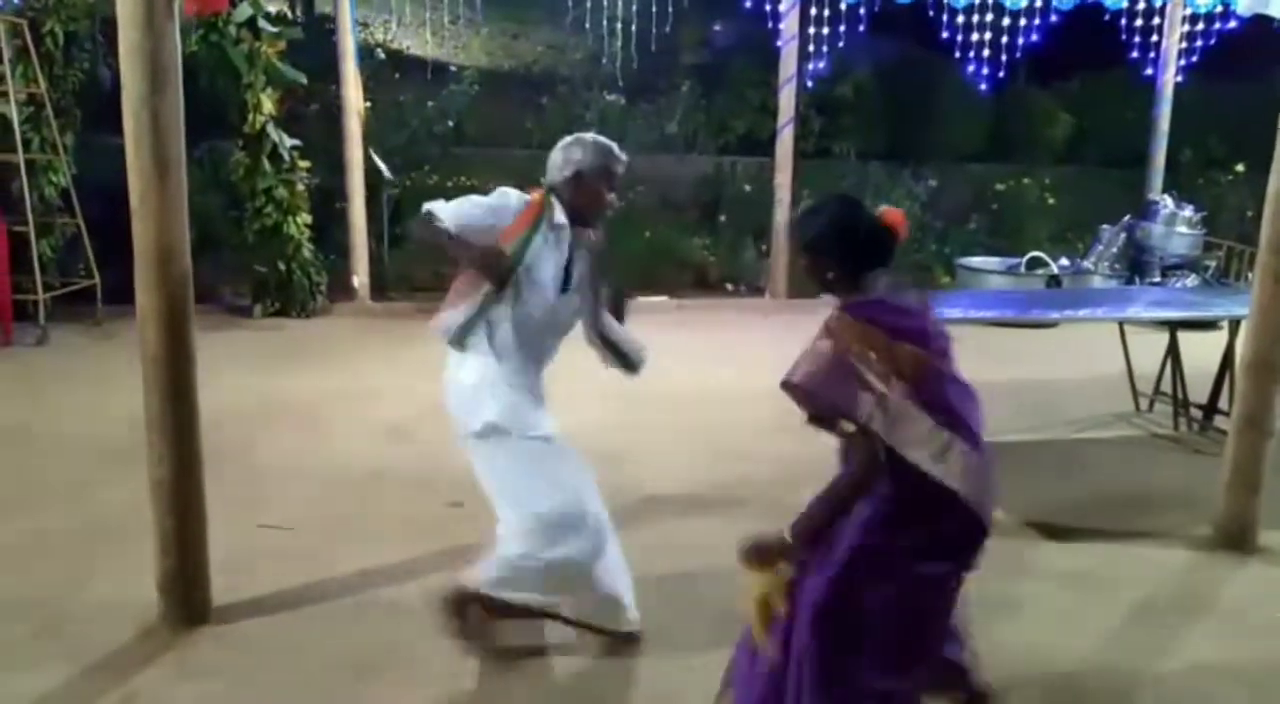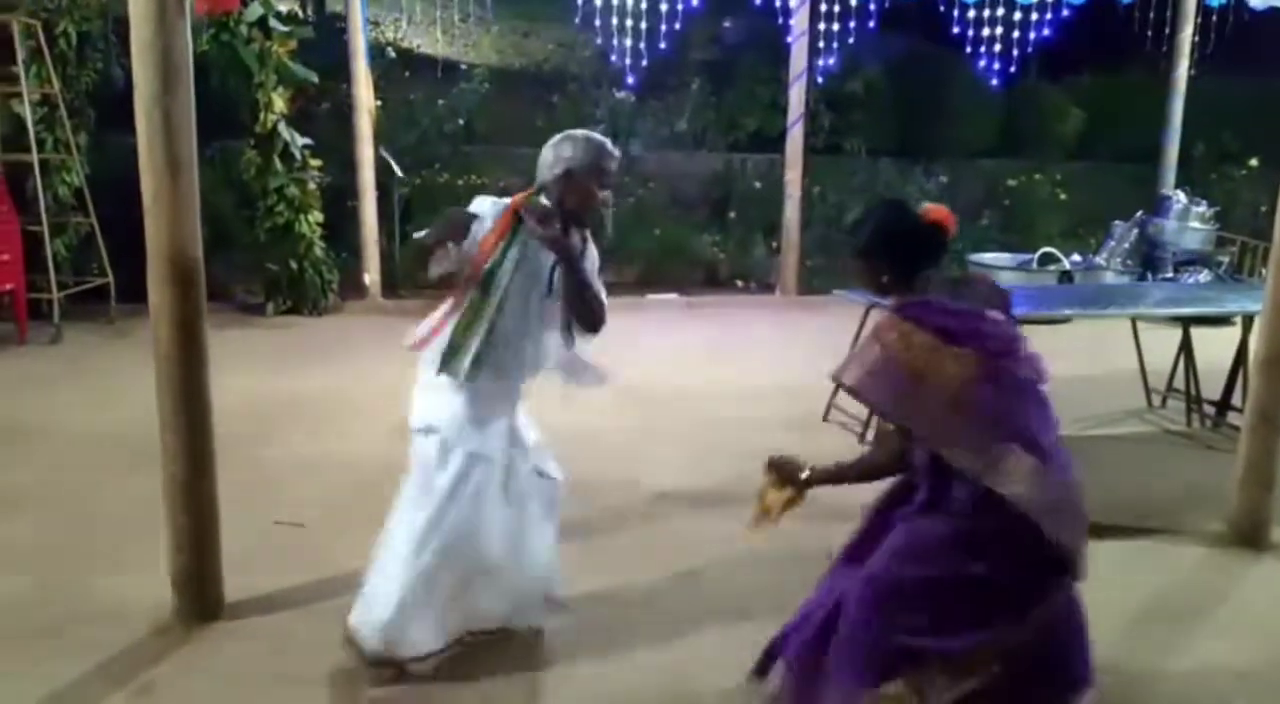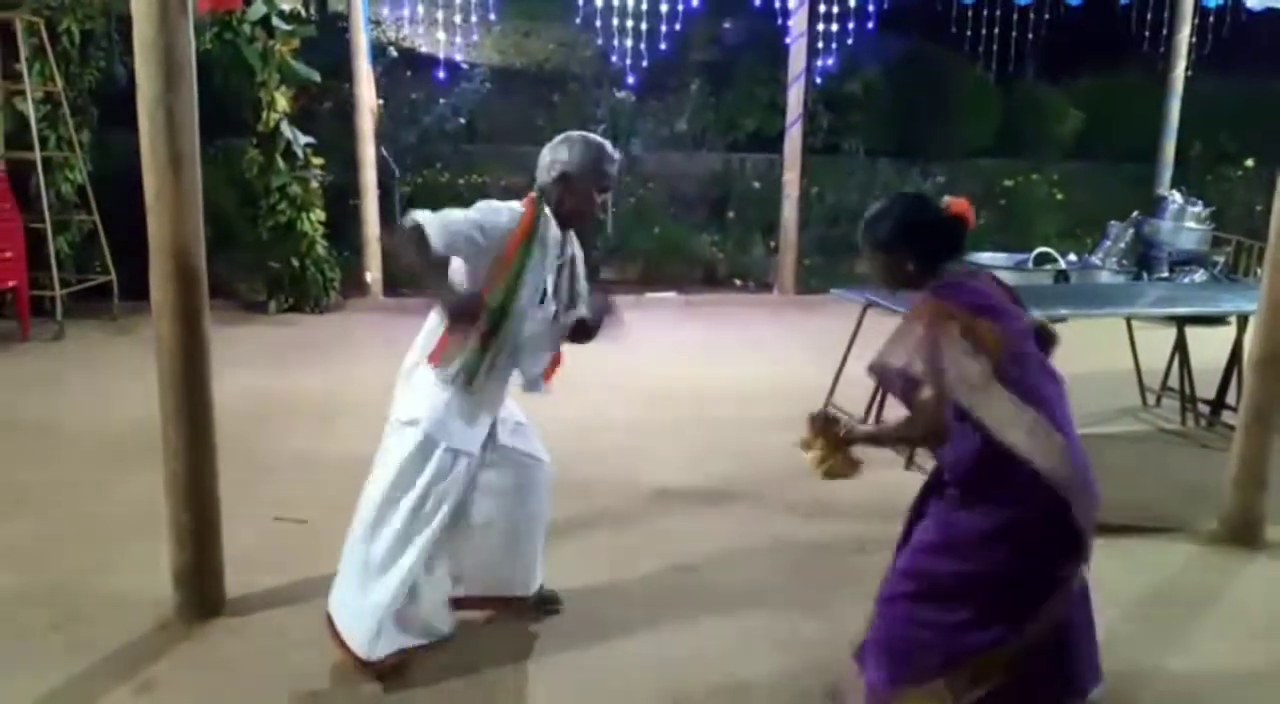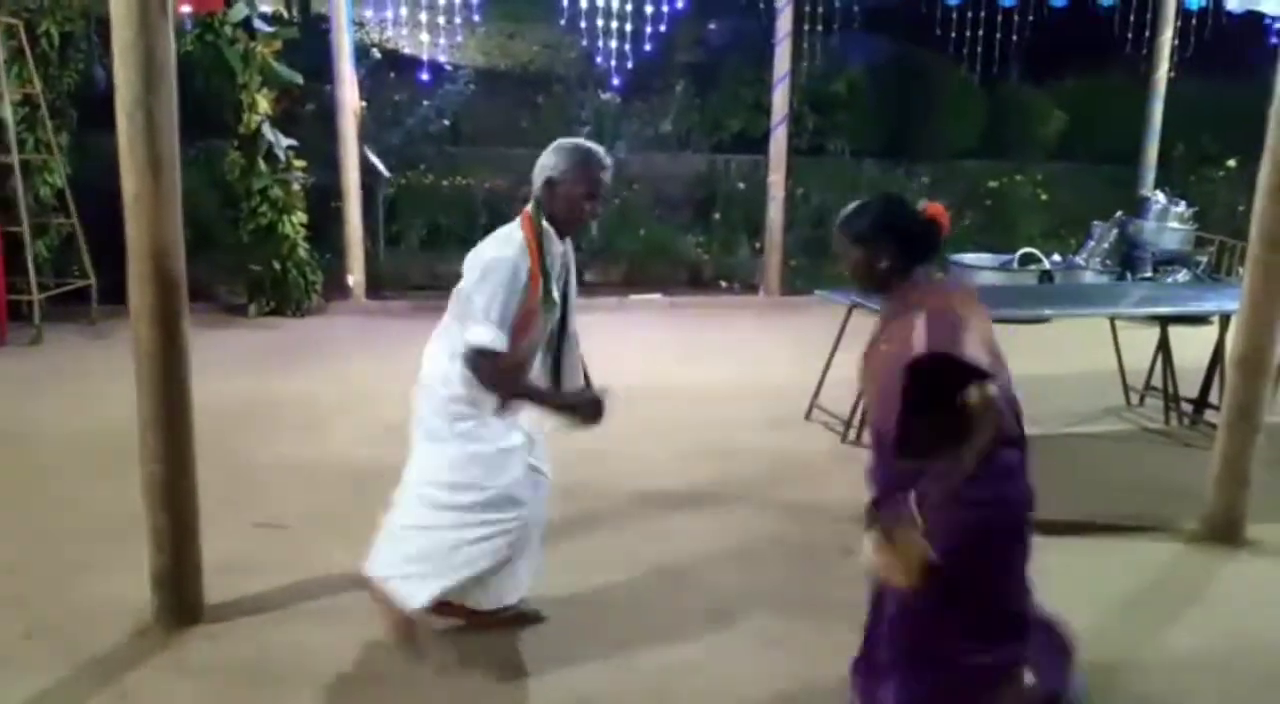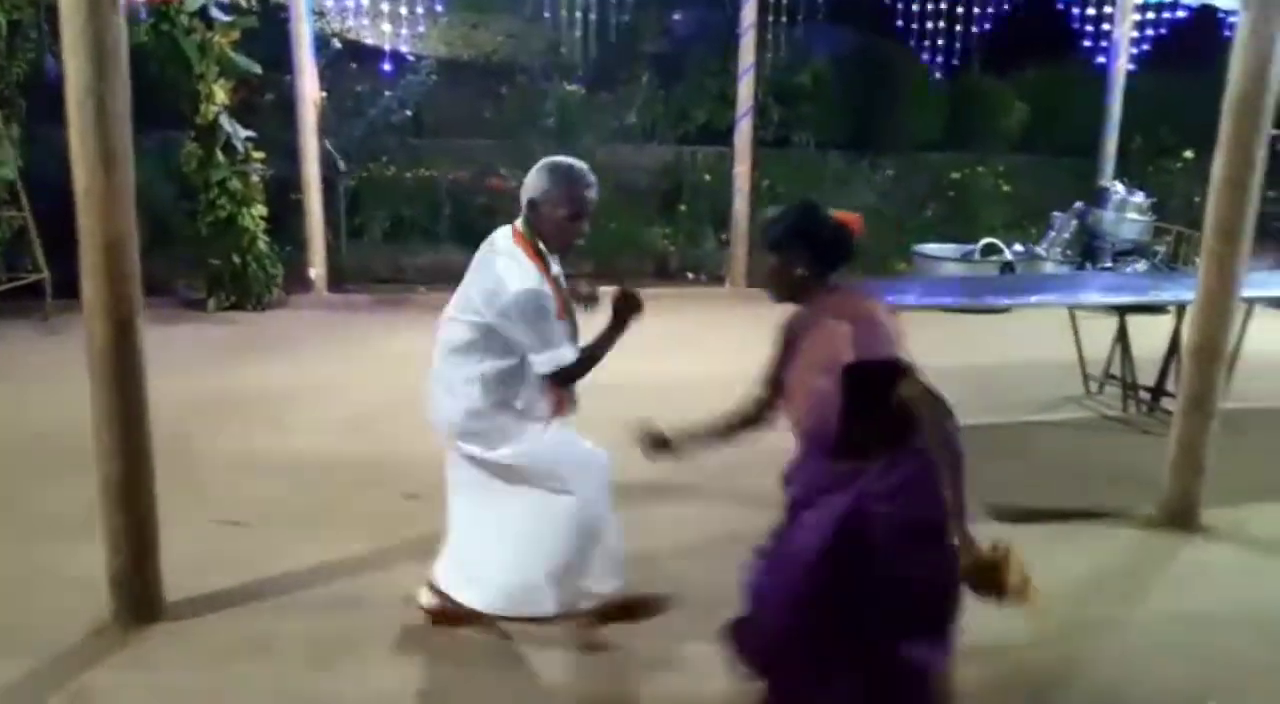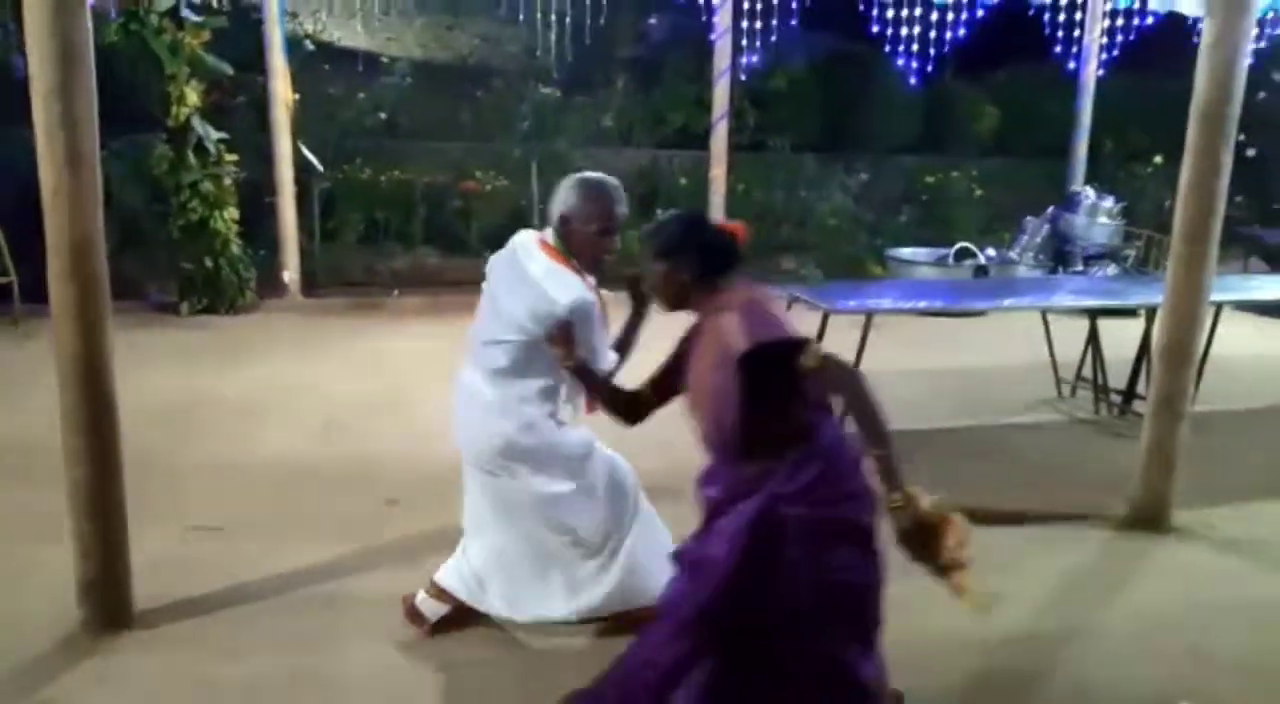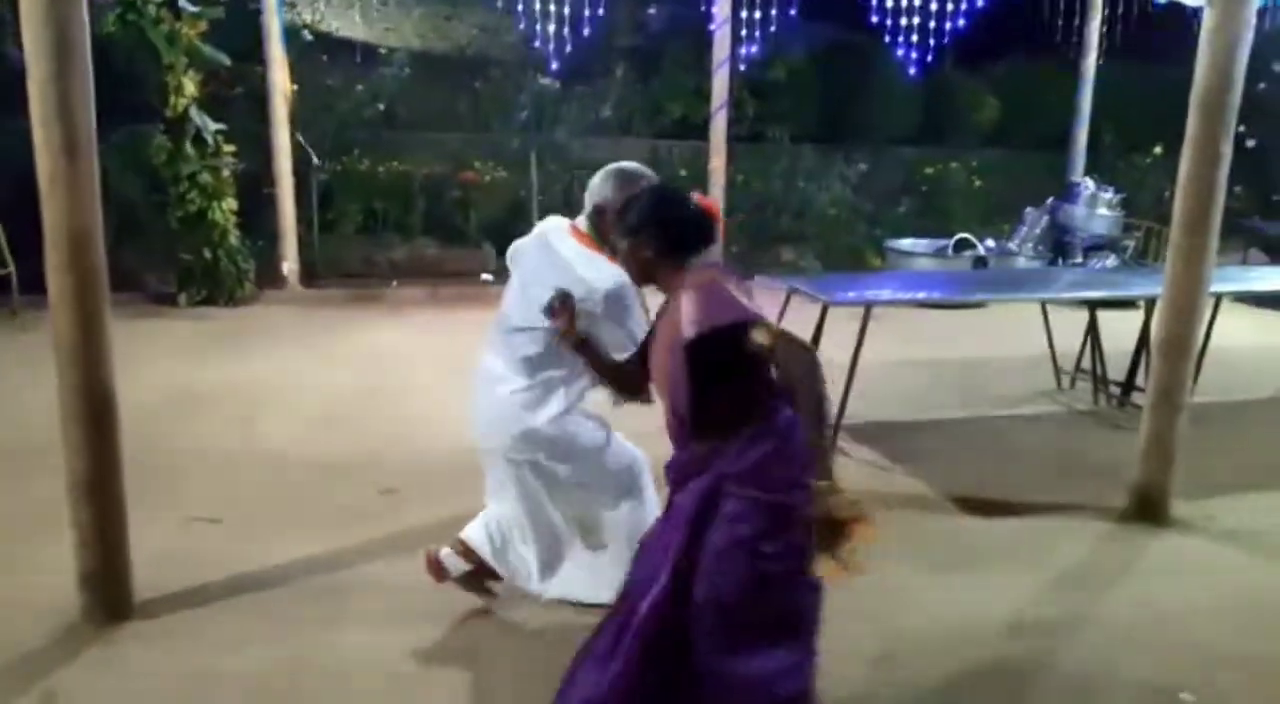
dt=0.2s
person 1, frame 1
left shoulder: (844, 339)
right shoulder: (900, 305)
left elbow: (867, 463)
left wrist: (790, 542)
left hip: (916, 499)
right hip: (946, 477)
person 1, frame 2
left shoulder: (896, 338)
right shoulder: (980, 296)
left elbow: (894, 455)
right elbow: (1028, 372)
left wrist: (807, 477)
left hip: (977, 496)
right hip: (1033, 482)
left knee: (882, 601)
person 1, frame 3
left shoulder: (931, 317)
right shoulder: (980, 285)
left elbow: (931, 427)
right elbow: (1044, 340)
left wrist: (850, 434)
left hip: (1002, 482)
right hip: (1043, 469)
left knee: (923, 600)
right knee: (1034, 596)
person 1, frame 4
left shoulder: (938, 315)
right shoulder: (903, 311)
left elbow: (993, 417)
left wrist: (932, 505)
left hip: (966, 498)
right hip: (921, 488)
left knee: (934, 627)
person 1, frame 5
left shoulder: (855, 323)
right shoulder: (803, 326)
left elbow: (932, 414)
right elbow: (762, 407)
left wrist: (958, 531)
right wrist: (680, 441)
left hip: (890, 499)
right hip: (833, 493)
left knee: (892, 642)
right knee: (780, 608)
person 1, frame 6
left shoulder: (741, 314)
right shoulder: (701, 337)
left elbow: (842, 379)
right elbow: (634, 409)
left wrist: (895, 492)
right wrist: (576, 367)
left hip: (806, 498)
right hip: (754, 501)
left knee: (821, 650)
right knee: (702, 619)
person 1, frame 7
left shoulder: (703, 294)
right shoulder: (679, 305)
left elbow: (797, 359)
right elbow: (632, 383)
left wrist: (821, 484)
right wrist: (576, 336)
left hip: (755, 483)
right hip: (719, 482)
left knee: (743, 641)
right knee: (666, 617)
person 2, frame 1
left shoulder: (583, 246)
right shoulder: (515, 210)
left elbow: (597, 322)
right elbow: (429, 222)
right wrist: (471, 253)
left hip: (519, 385)
right hip: (489, 382)
left knee: (527, 493)
right knee: (555, 502)
left ankle: (512, 595)
right ankle: (480, 595)
person 2, frame 2
left shoulder: (580, 246)
right shoulder: (497, 216)
left elbow: (593, 323)
right elbow: (430, 247)
left wrist: (565, 253)
right wrist: (448, 232)
left hip: (502, 399)
right hip: (456, 395)
left knee: (535, 489)
right knee: (441, 517)
left ankle: (506, 600)
right ankle: (376, 632)
person 2, frame 3
left shoulder: (567, 247)
right shoulder: (502, 224)
left elbow: (581, 330)
right elbow: (404, 233)
left wrist: (592, 313)
right wrist: (448, 288)
left hip: (488, 394)
right hip: (441, 391)
left knee: (524, 473)
right knee: (411, 510)
left ankle: (509, 587)
right ankle: (363, 628)
person 2, frame 4
left shoulder: (556, 246)
right shoulder: (510, 257)
left elbow: (556, 327)
right elbow: (484, 362)
left wrist: (580, 384)
right wrist: (560, 403)
left hip: (497, 401)
right hip: (463, 398)
left knee: (524, 488)
right knee: (499, 500)
left ankle: (487, 599)
right ankle: (400, 585)
person 2, frame 5
left shoulder: (508, 241)
right shoulder: (524, 287)
right elbow: (563, 372)
right wrist: (619, 323)
left hip: (478, 400)
right hip: (480, 411)
left knee: (492, 504)
right knee: (585, 475)
left ankle: (450, 597)
right ankle: (591, 598)
person 2, frame 6
left shoulder: (520, 248)
right shoulder: (571, 300)
right elbow: (600, 373)
right wrist: (638, 313)
left hip: (480, 413)
right hip: (516, 427)
left knee: (504, 518)
right knee: (610, 488)
left ankle: (439, 601)
right ankle: (635, 597)
person 2, frame 7
left shoulder: (548, 233)
right shoulder: (608, 285)
left elbow: (515, 259)
left hip: (498, 395)
right hip: (534, 415)
left knee: (530, 496)
right knee: (621, 475)
left ankle: (463, 556)
